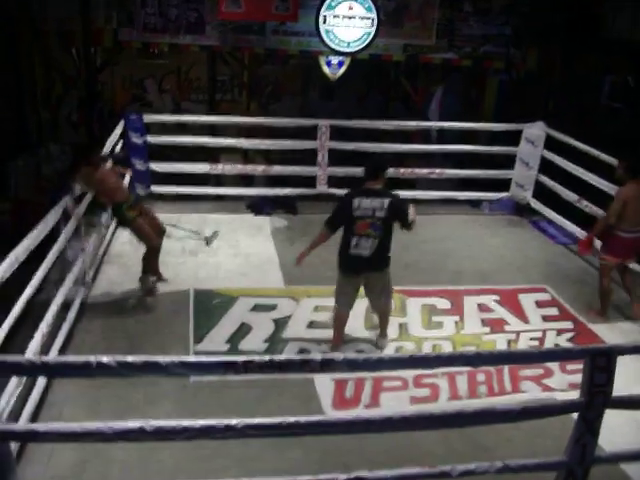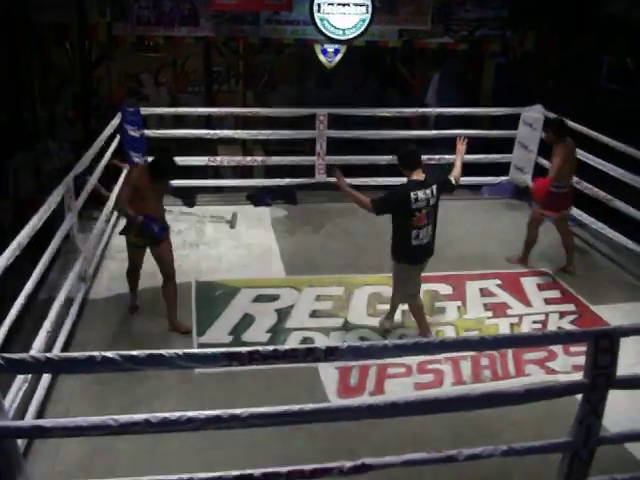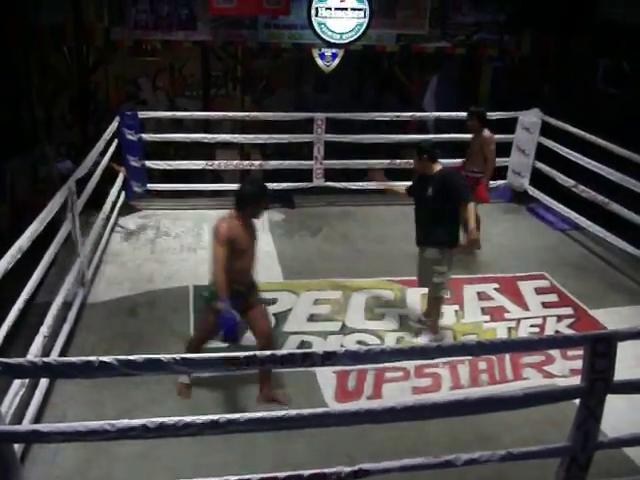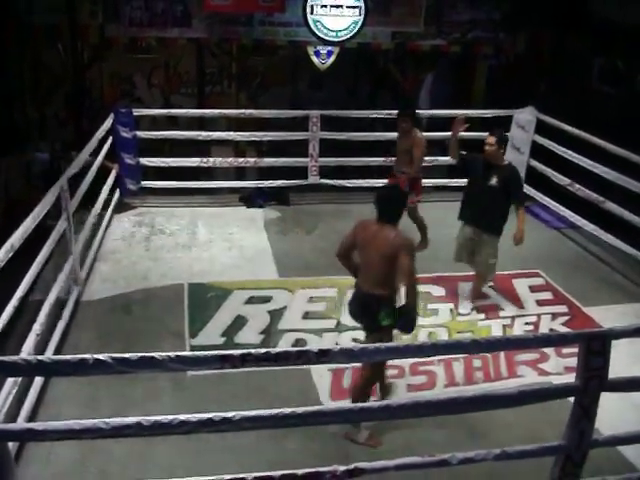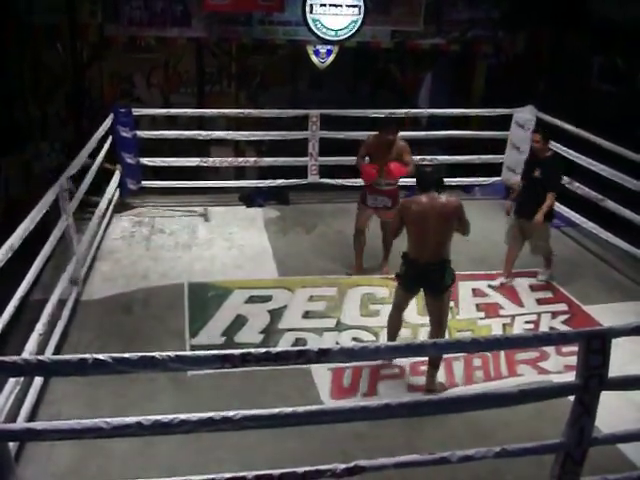
dt=1s
person 1, frame 1
left shoulder: (102, 165)
right shoulder: (87, 173)
left hip: (133, 202)
right hip: (124, 209)
left knee: (160, 230)
right knee: (154, 244)
left ankle: (154, 270)
right ankle: (145, 278)
person 1, frame 2
left shoulder: (162, 177)
right shoulder: (136, 174)
right elbow: (121, 204)
right wrist: (142, 221)
left hip: (159, 227)
right hip: (137, 229)
left knee: (169, 274)
right knee: (134, 269)
left ankle: (173, 320)
right ankle: (133, 297)
person 1, frame 3
left shoulder: (248, 221)
right shoulder: (225, 229)
right elbow: (218, 270)
right wrist: (224, 307)
left hip: (248, 288)
right hip: (224, 290)
left knee: (267, 337)
right knee: (202, 337)
left ankle: (266, 390)
right ankle: (185, 375)
person 1, frame 4
left shoulder: (361, 227)
right shoulder: (401, 242)
left elbow: (341, 254)
right elbow: (410, 284)
right wrist: (411, 309)
left hip: (359, 298)
right hip: (380, 306)
left knee: (375, 357)
right knee: (372, 369)
left ankle: (383, 388)
right ankle: (354, 428)
person 1, frame 5
left shoulder: (407, 205)
right shoulder: (454, 205)
left elbow: (393, 234)
right elbow: (465, 231)
left hip: (412, 268)
right hip: (439, 271)
left knee: (398, 308)
right knee: (438, 329)
right ankle: (431, 381)
person 2, frame 1
left shoulder: (350, 198)
right shoulder: (393, 201)
left elbow: (329, 229)
right elbow: (408, 225)
left wrist: (307, 250)
right wrist: (411, 211)
left hip: (350, 262)
right hip: (377, 264)
left knee: (342, 306)
right knee: (383, 301)
left ankle: (335, 348)
right ankle: (383, 336)
person 2, frame 2
left shoulder: (402, 193)
right shoulder: (435, 183)
left elbow: (371, 206)
right elbow: (454, 178)
left wrist: (345, 187)
right wrist: (459, 155)
left hip: (407, 252)
right hip: (426, 249)
left knee: (410, 293)
right knee: (402, 284)
left ankle: (425, 334)
right ankle: (389, 317)
person 2, frame 3
left shoulder: (449, 177)
right shoulder: (423, 177)
left elbow: (467, 201)
right elbow: (408, 192)
left wrist: (471, 227)
right wrist: (385, 185)
left hip: (441, 241)
right hip: (427, 239)
left knee: (436, 283)
right knee: (430, 280)
left ankle: (433, 330)
right ankle: (429, 316)
person 2, frame 4
left shoulder: (510, 173)
right shoulder: (477, 162)
left elbow: (519, 203)
right elbow: (455, 157)
left wrist: (520, 228)
right wrist: (454, 136)
left hip: (490, 227)
right hip: (469, 220)
left knee: (483, 264)
right knee: (465, 254)
left ankle: (471, 299)
right ankle: (484, 279)
person 2, frame 5
left shoulder: (553, 164)
right shoulder: (531, 158)
left elbow: (552, 192)
left wrist: (542, 213)
right wrist: (511, 200)
left hip: (537, 214)
right hip: (521, 210)
left knee: (541, 245)
right knee: (514, 242)
left ankle: (548, 268)
right ankle: (506, 275)
person 3, frame 1
left shoulder: (625, 191)
left elbow: (609, 217)
left wrist: (591, 235)
left hip: (619, 238)
left knee: (605, 274)
right knee: (623, 270)
left ankle: (602, 311)
person 3, frame 2
left shoulder: (559, 149)
right shoulder: (569, 143)
left elbow: (556, 166)
left wrist: (547, 181)
left hip: (554, 193)
right hip: (566, 192)
left knee: (533, 225)
right knee: (564, 228)
left ankle: (523, 259)
right ankle: (570, 265)
person 3, frame 3
left shoulder: (486, 137)
right shoulder: (476, 135)
left elbow: (491, 161)
left wrist: (484, 182)
right wrist: (462, 167)
left hip: (478, 179)
right hip: (470, 176)
left ankle: (474, 240)
right ankle: (474, 241)
person 3, frame 4
left shoulder: (417, 138)
right shoulder: (402, 133)
left elbow: (417, 163)
left wrist: (405, 179)
left hip: (411, 178)
right hip: (398, 175)
left knee: (412, 212)
left ankle: (424, 241)
person 3, frame 5
left shoulder: (402, 146)
right shoulder: (370, 142)
left elbow: (410, 166)
right elbow: (359, 159)
left wrist: (401, 170)
right wrist: (364, 168)
left hip: (390, 191)
right hip: (370, 189)
left knee: (387, 229)
right knee: (359, 228)
left ankle: (385, 261)
right ankle: (358, 264)
